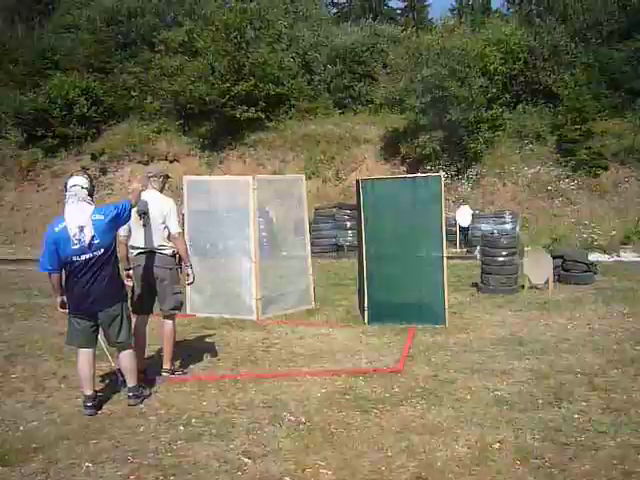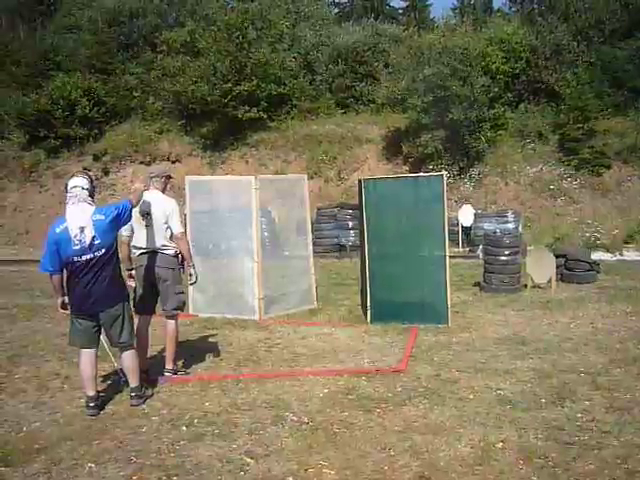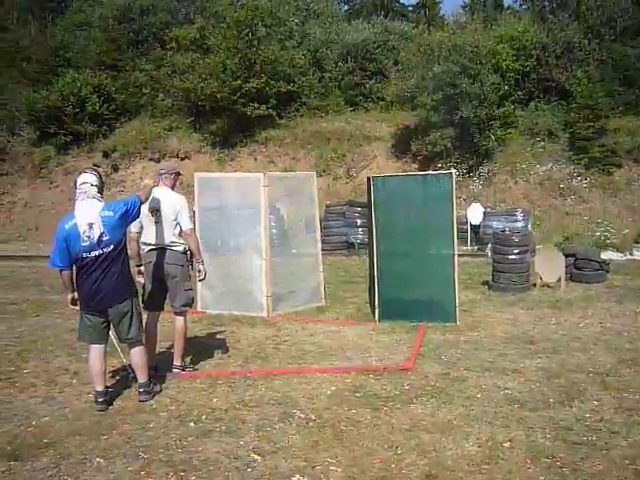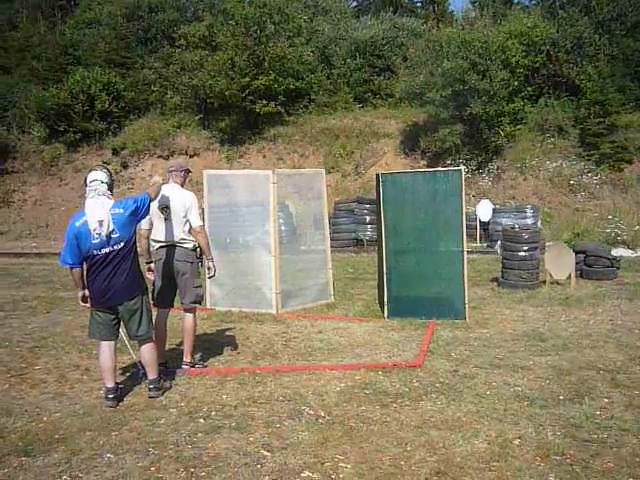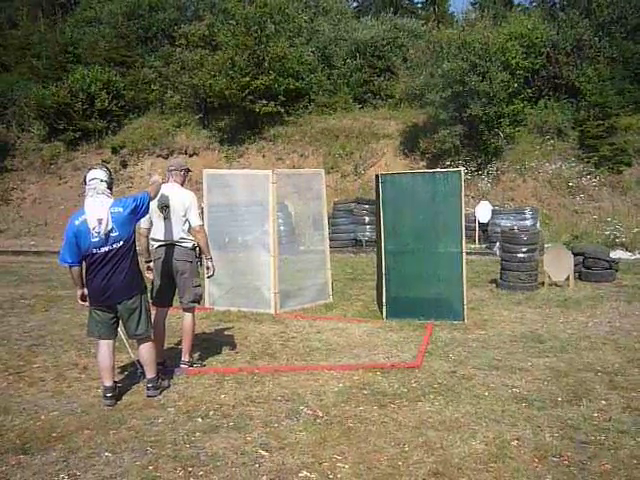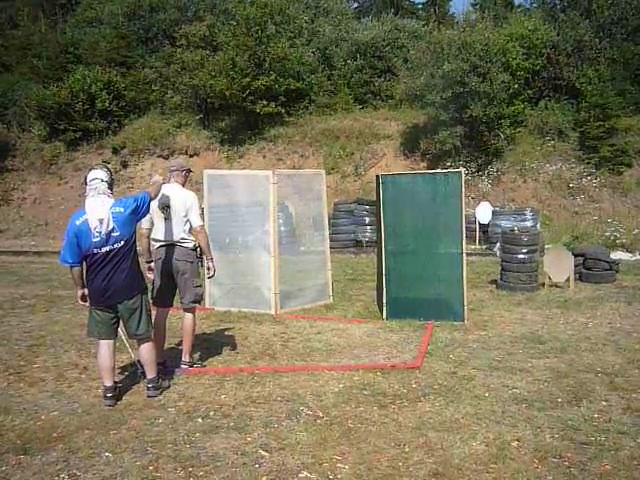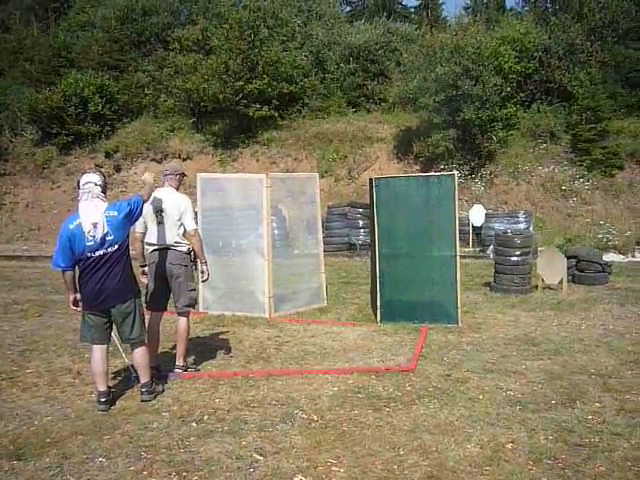
dt=0.4s
person 1, frame 1
left shoulder: (55, 228)
right shoulder: (106, 215)
left elbow: (53, 270)
right elbow: (131, 202)
left wrist: (59, 295)
right wrist: (136, 189)
left hip: (78, 300)
right hip: (111, 296)
left knee: (85, 348)
right knee: (124, 344)
left ankle: (89, 400)
right ankle: (134, 391)
person 1, frame 2
left shoulder: (57, 229)
right shoulder: (107, 216)
left elbow: (54, 271)
right elbow: (132, 202)
left wrist: (61, 296)
right wrist: (139, 189)
left hip: (81, 301)
right hip: (112, 297)
left knee: (87, 349)
right knee: (126, 344)
left ankle: (92, 400)
right ankle: (136, 391)
person 1, frame 3
left shoulder: (66, 225)
right shoulder: (115, 212)
left elbow: (64, 267)
right elbow: (141, 198)
left wrist: (70, 292)
right wrist: (148, 186)
left hip: (89, 297)
right hip: (121, 293)
left knee: (96, 345)
right knee: (134, 340)
left ankle: (100, 395)
right ankle: (144, 387)
person 1, frame 4
left shoulder: (77, 222)
right shoulder: (125, 209)
left elbow: (74, 265)
right elbow: (150, 196)
left wrist: (81, 289)
right wrist: (157, 183)
left hip: (100, 294)
right hip: (131, 289)
left knee: (106, 341)
right knee: (144, 337)
left ankle: (111, 392)
right ankle: (155, 383)
person 1, frame 5
left shoulder: (76, 221)
right shoulder: (125, 208)
left elbow: (74, 262)
right elbow: (150, 194)
left wrist: (80, 287)
right wrist: (157, 182)
left hip: (99, 292)
right hip: (130, 289)
left knee: (105, 340)
right knee: (143, 336)
left ankle: (109, 391)
right ankle: (153, 382)
person 1, frame 6
left shoulder: (77, 221)
right shoulder: (126, 208)
left elbow: (74, 263)
right elbow: (150, 195)
left wrist: (80, 288)
right wrist: (157, 183)
left hip: (99, 293)
right hip: (131, 289)
left knee: (105, 341)
right knee: (143, 336)
left ankle: (109, 391)
right ankle: (153, 382)
person 1, frame 7
left shoulder: (70, 225)
right shoulder: (119, 212)
left elbow: (66, 267)
right elbow: (143, 199)
left wrist: (72, 292)
right wrist: (149, 183)
left hip: (92, 297)
right hip: (124, 293)
left knee: (98, 345)
right knee: (137, 340)
left ankle: (103, 396)
right ankle: (147, 387)
person 2, frame 1
right shoulder: (166, 202)
left elbow: (122, 240)
right elbow: (176, 236)
left wrist: (127, 267)
right wrist: (188, 265)
left hip: (139, 261)
right hip: (163, 260)
left knee: (141, 317)
right knee: (168, 315)
left ankle: (139, 367)
right ankle: (167, 366)
person 2, frame 2
right shoulder: (168, 203)
left elbow: (125, 240)
right elbow: (179, 236)
left wrist: (129, 267)
right wrist: (190, 264)
left hip: (142, 262)
right hip: (166, 260)
left knee: (143, 317)
right knee: (171, 315)
left ankle: (142, 366)
right ankle: (170, 366)
person 2, frame 3
right shoulder: (177, 199)
left elbow: (133, 236)
right elbow: (188, 233)
left wrist: (138, 264)
right wrist: (199, 261)
left hip: (151, 258)
right hip: (174, 257)
left knee: (152, 313)
right knee: (179, 312)
left ankle: (150, 363)
right ankle: (178, 363)
person 2, frame 4
left shoulder: (152, 198)
right shoulder: (187, 196)
left elbow: (144, 234)
right elbow: (198, 230)
left wrist: (148, 261)
right wrist: (209, 259)
left hip: (161, 255)
right hip: (184, 254)
left knee: (162, 310)
right knee: (189, 309)
left ankle: (160, 359)
right ankle: (188, 359)
person 2, frame 5
left shoulder: (152, 197)
right shoulder: (187, 195)
left elbow: (143, 233)
right elbow: (198, 230)
left wrist: (147, 260)
right wrist: (208, 258)
left hip: (160, 254)
right hip: (183, 253)
left knee: (160, 309)
right knee: (188, 308)
left ankle: (158, 359)
right ankle: (186, 359)
person 2, frame 6
left shoulder: (153, 197)
right shoulder: (188, 196)
left elbow: (144, 233)
right elbow: (198, 230)
left wrist: (148, 260)
right wrist: (209, 259)
left hip: (161, 255)
right hip: (184, 254)
left knee: (161, 309)
right knee: (189, 309)
left ankle: (159, 359)
right ankle: (186, 359)
person 2, frame 7
left shoulder: (146, 201)
right shoulder: (181, 200)
left elbow: (137, 237)
right elbow: (192, 234)
left wrist: (142, 265)
right wrist: (203, 262)
left hip: (155, 259)
right hip: (178, 258)
left knee: (155, 313)
right knee: (183, 313)
left ankle: (152, 363)
right ankle: (180, 363)
